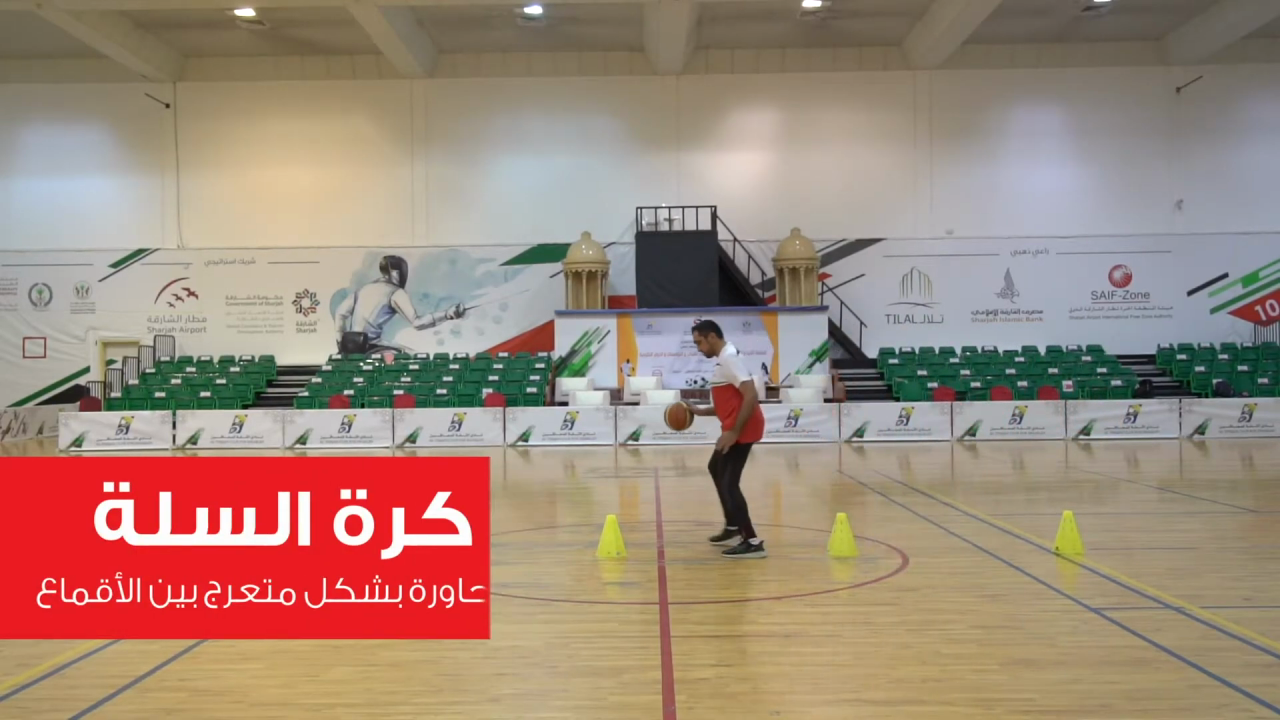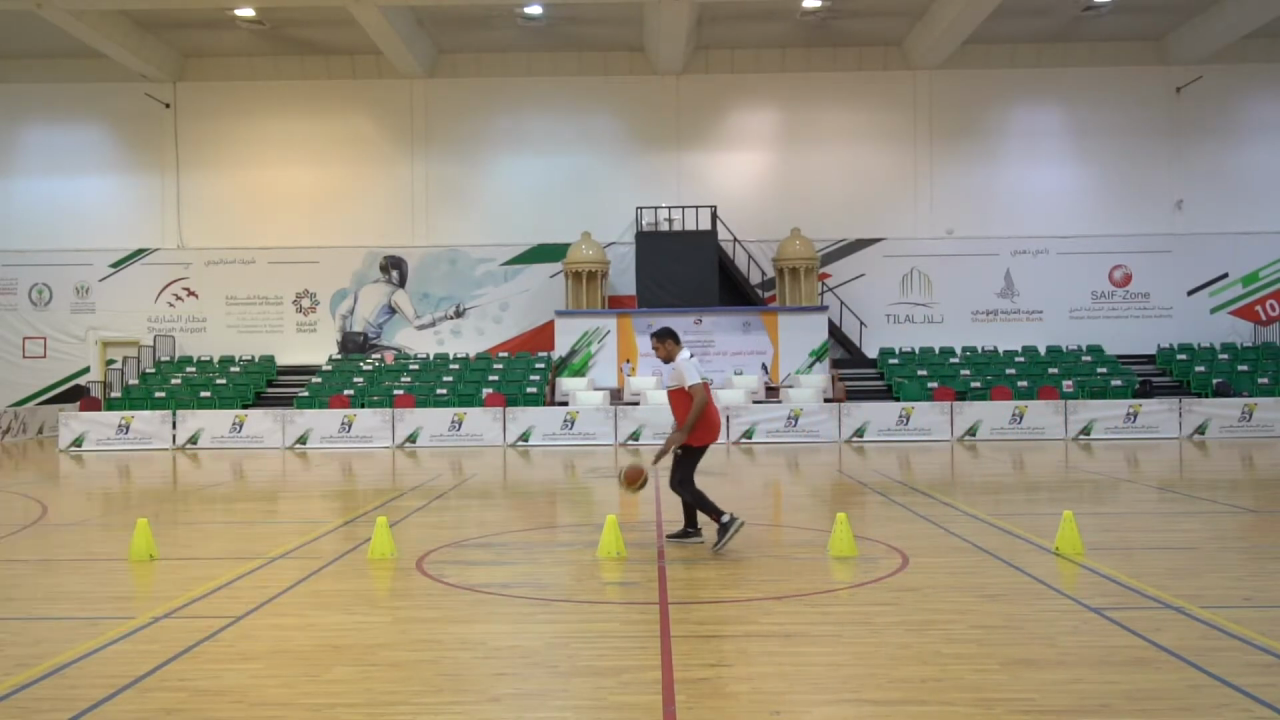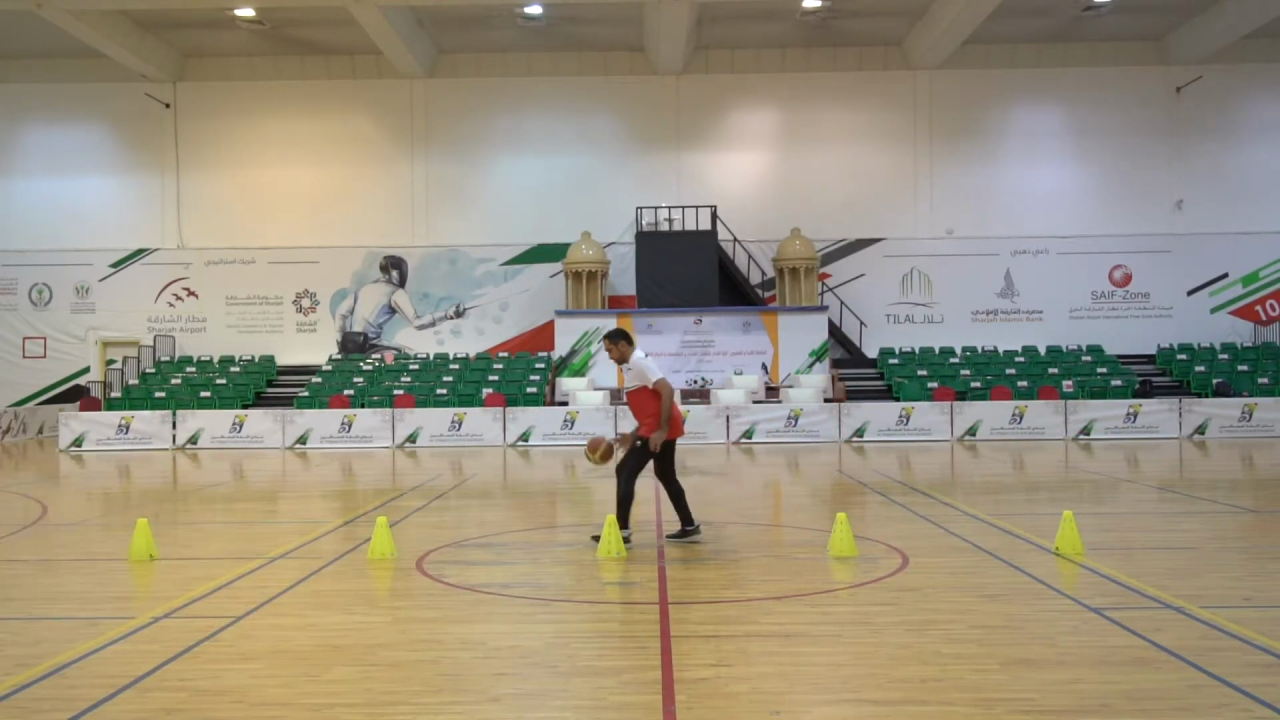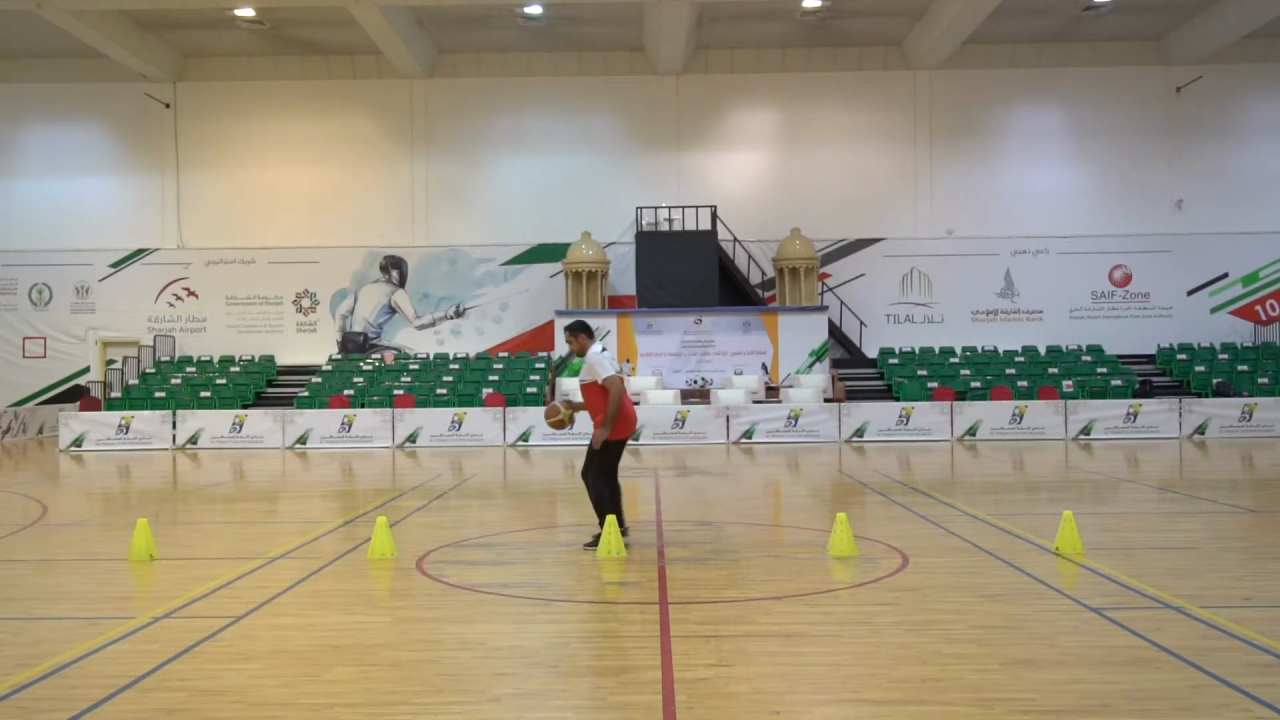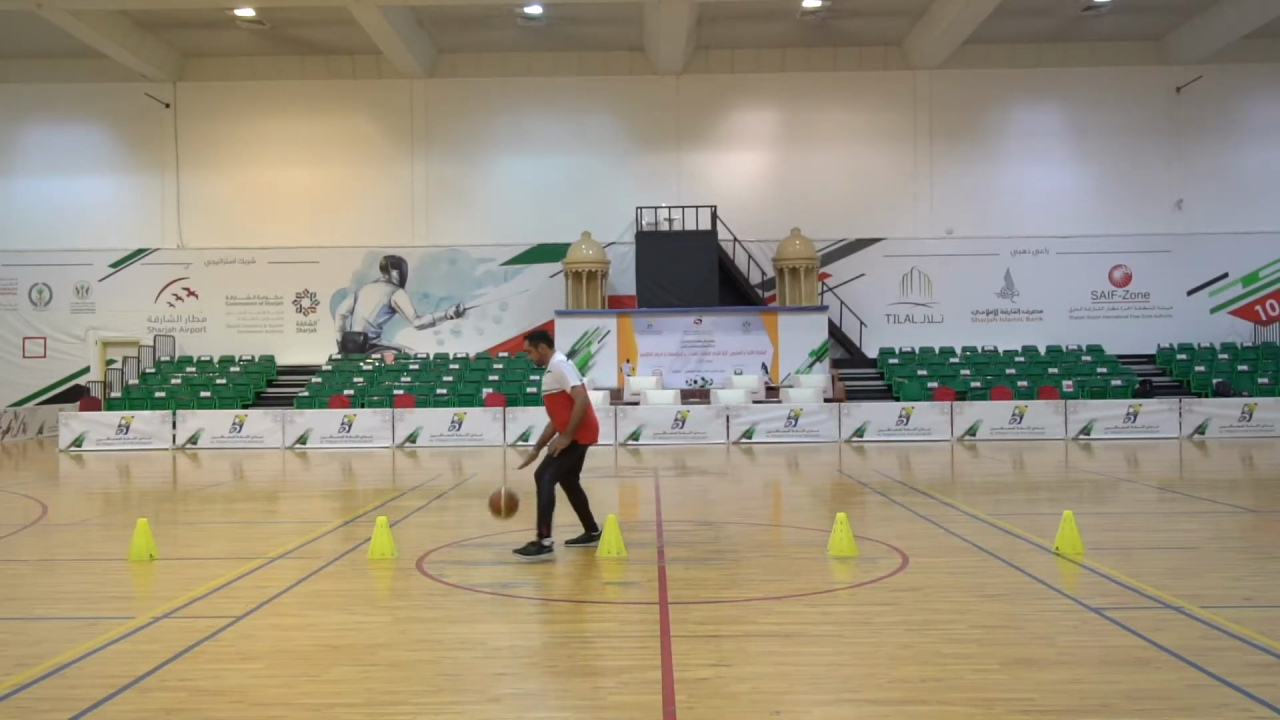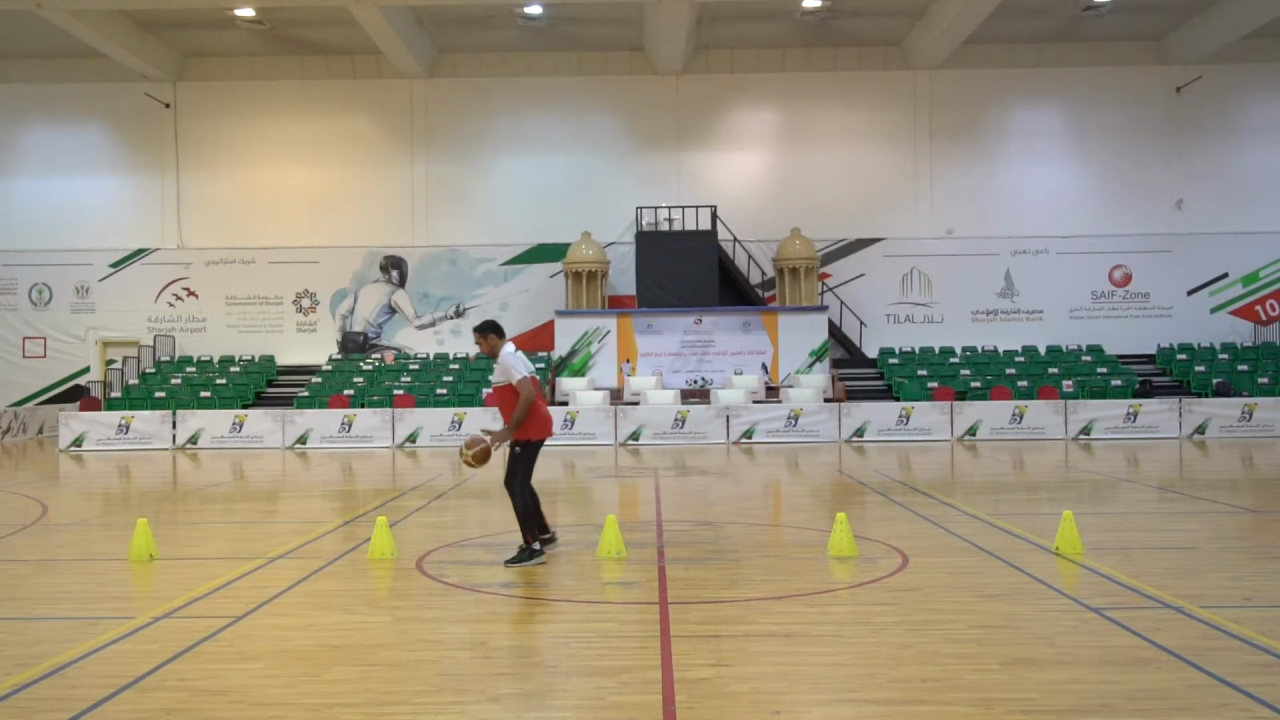
dt=0.3s
person 1, frame 1
left shoulder: (730, 358)
right shoulder: (724, 360)
left elbow: (751, 396)
left wrist: (734, 432)
right wrist: (701, 411)
left hip: (739, 432)
right hip: (735, 430)
left knee: (727, 483)
right knee: (717, 469)
left ankle: (752, 542)
right ankle: (733, 527)
person 1, frame 2
left shoulder: (684, 365)
right shoulder: (685, 364)
left elbow: (700, 399)
left wrist: (677, 436)
right wrist: (671, 442)
left hip: (694, 433)
right hip: (702, 430)
left knee: (679, 482)
right knee: (684, 478)
left ankle: (725, 519)
right ankle: (690, 528)
person 1, frame 3
left shoulder: (640, 363)
right shoulder: (635, 366)
left elbow: (667, 391)
left wrist: (662, 430)
right wrist: (633, 436)
left hip: (659, 429)
right hip: (659, 428)
left knee: (624, 472)
right knee: (665, 475)
left ankle: (623, 532)
right ankle: (689, 527)
person 1, frame 4
left shoulder: (595, 358)
right shoulder: (599, 357)
left elbow: (617, 391)
left wrist: (605, 428)
right wrist: (578, 406)
left hip: (613, 427)
right hip: (621, 426)
left knee: (591, 475)
right knee: (606, 475)
right ankle: (619, 527)
person 1, frame 5
left shoulder: (560, 366)
right shoulder: (554, 369)
left elbow: (582, 400)
right elbow: (558, 417)
left wrist: (566, 437)
right wrist: (536, 450)
left hip: (577, 434)
right hip: (576, 434)
left knee: (544, 477)
right knee: (568, 481)
left ankle: (544, 541)
right ankle: (592, 531)
person 1, frame 6
left shoulder: (508, 358)
right shoulder: (512, 357)
left elbow: (528, 394)
left wrist: (509, 430)
right wrist: (507, 430)
left hip: (529, 430)
right hip: (530, 429)
left knee: (517, 485)
right knee: (518, 483)
left ankle: (535, 546)
right ankle: (543, 532)
